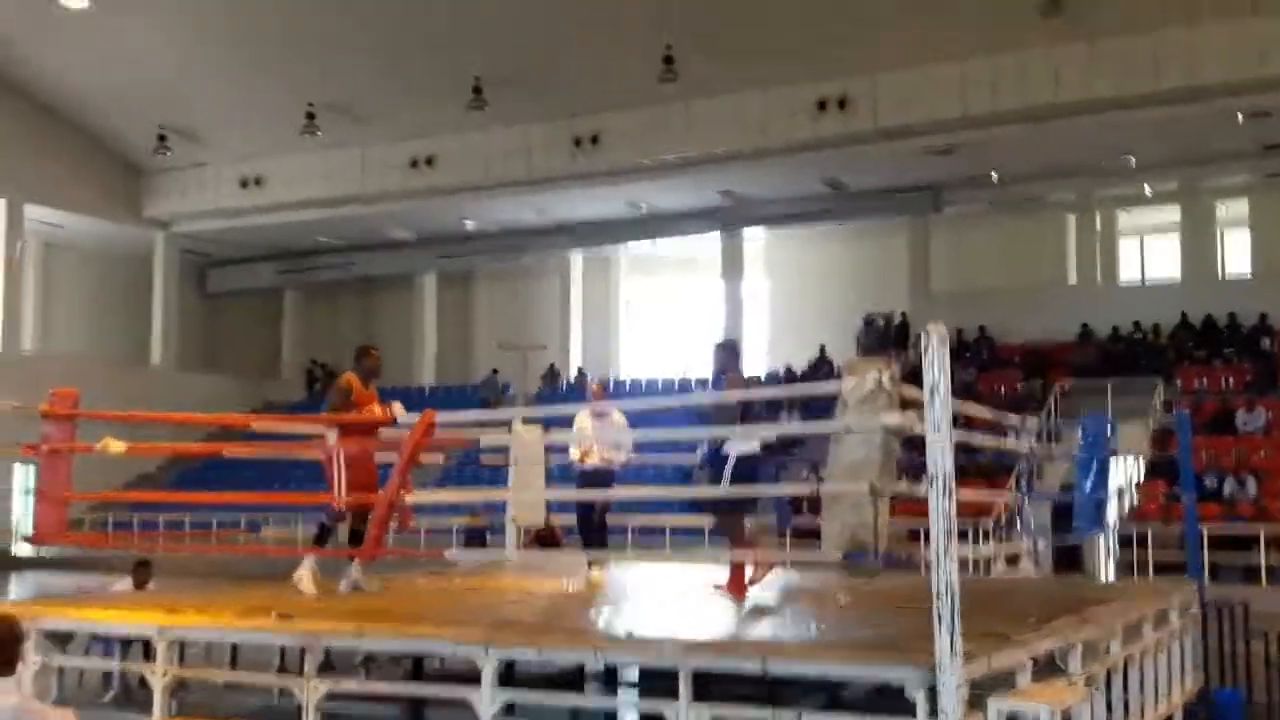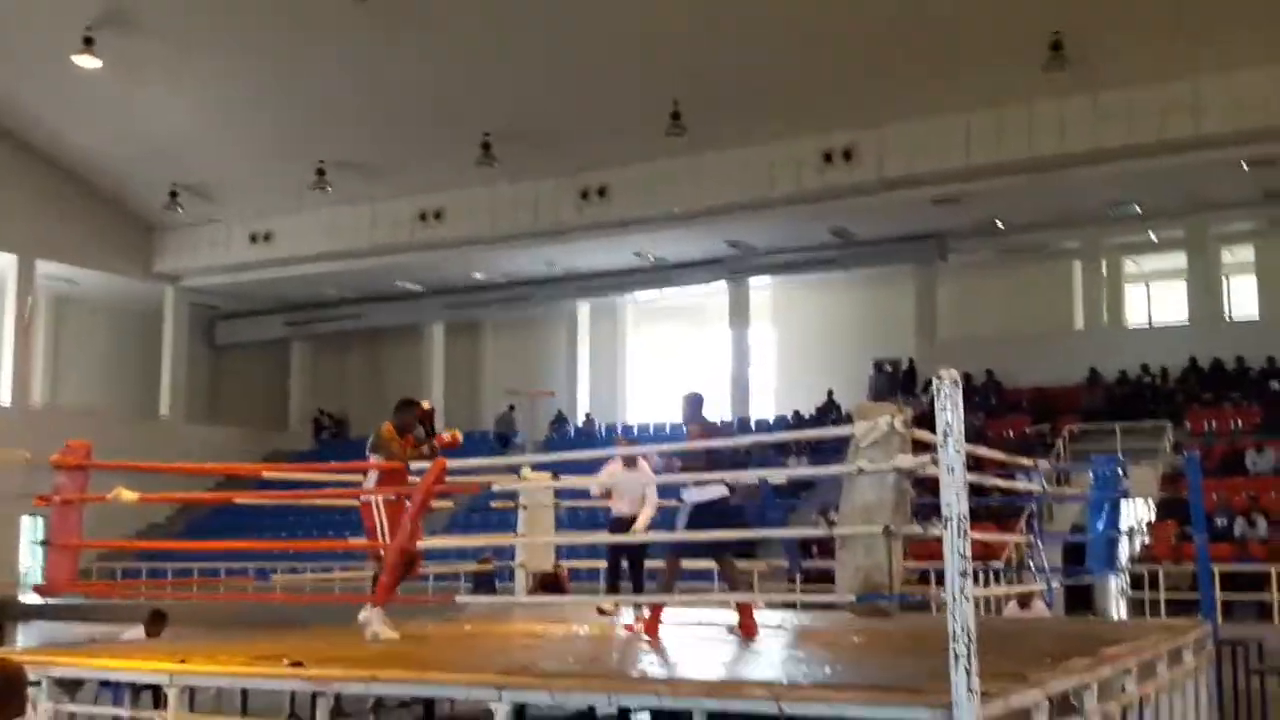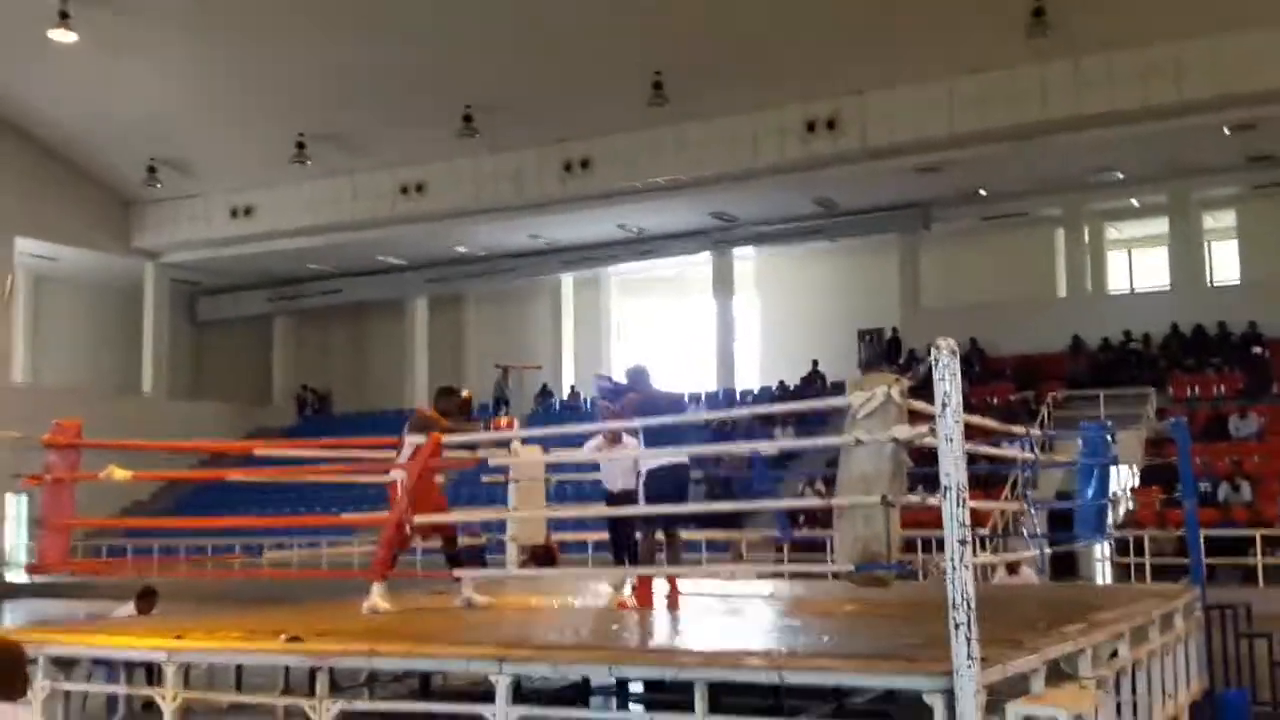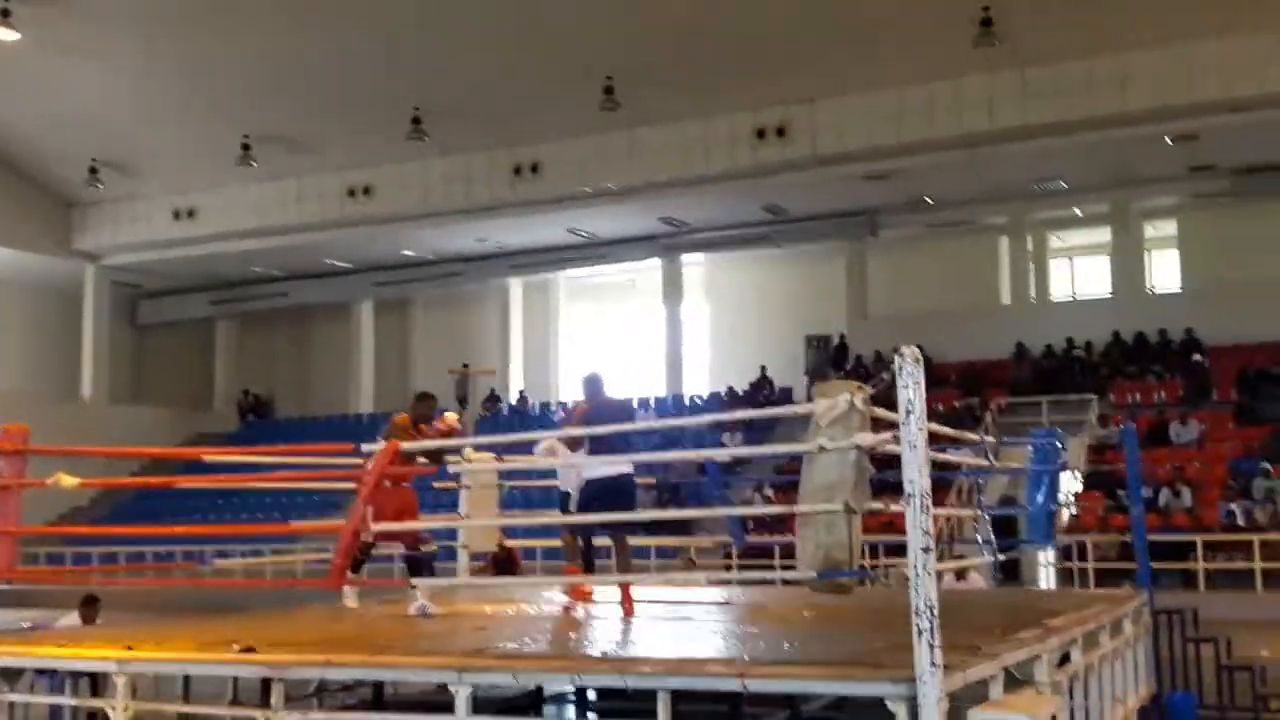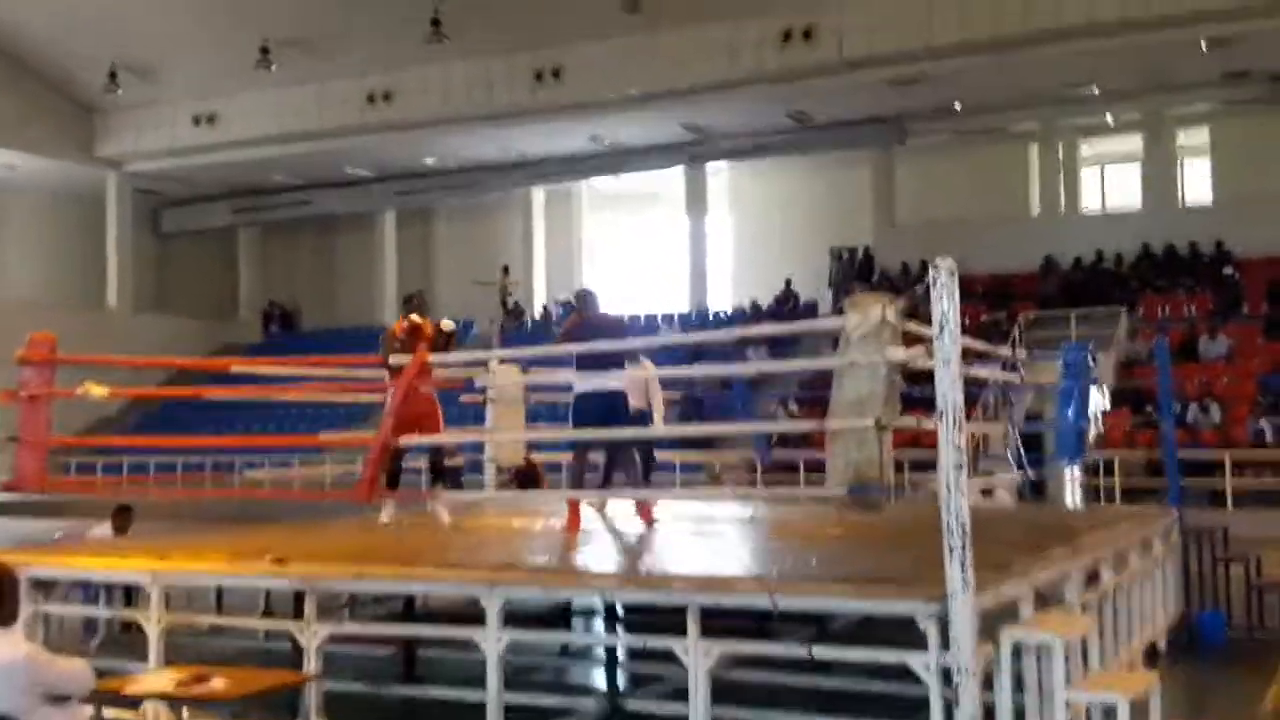
dt=0.5s
person 1, frame 1
left shoulder: (731, 380)
right shoulder: (733, 381)
left elbow: (731, 418)
left wrist: (714, 444)
left hip: (736, 453)
right hip: (743, 452)
left knee: (723, 514)
right knee: (734, 514)
left ankle: (759, 555)
right ankle: (736, 581)
person 1, frame 2
left shoulder: (695, 430)
right shoulder: (711, 428)
left elbow: (698, 465)
left wrist: (674, 465)
right wrist: (682, 463)
left hip: (701, 500)
right hip: (719, 498)
left knee: (673, 558)
right knee: (724, 559)
left ankle: (652, 622)
right ankle: (747, 623)
person 1, frame 3
left shoulder: (634, 400)
right shoulder: (676, 398)
left hip: (656, 467)
right hip: (680, 464)
left knee: (648, 529)
right knee: (671, 528)
person 1, frame 4
left shoulder: (584, 409)
right shoulder: (626, 407)
left elbow: (572, 444)
left wrist: (568, 425)
left hip: (596, 477)
right hip: (624, 475)
left knee: (577, 532)
right knee: (620, 537)
right ankle: (626, 598)
person 1, frame 5
left shoulder: (575, 323)
right shoulder: (617, 323)
right elbow: (626, 353)
left hip: (586, 393)
right hip: (615, 393)
left knee: (580, 452)
right knee: (624, 451)
left ankle: (574, 513)
right ankle: (641, 504)
person 2, frame 1
left shoulder: (372, 389)
right shoulder: (345, 384)
right elbow: (329, 415)
left wrist: (386, 416)
right wrist: (362, 416)
left hip: (364, 452)
right hip: (343, 451)
left knee: (363, 511)
right knee: (339, 509)
left ankle: (353, 573)
right ankle: (307, 568)
person 2, frame 2
left shoulder: (408, 437)
right shoulder: (383, 434)
left elbow: (425, 453)
right elbow: (401, 459)
left wrist: (428, 425)
right wrist: (432, 447)
left hip: (396, 500)
right hip: (378, 500)
left knee: (410, 557)
right knee: (388, 557)
left ankle: (372, 607)
right ankle: (376, 621)
person 2, frame 3
left shoulder: (441, 423)
right shoulder: (425, 418)
right elbow: (453, 430)
left wrist: (467, 412)
left hip: (426, 481)
right hip: (406, 480)
left knee: (449, 532)
right knee: (400, 534)
left ankle: (465, 591)
right ankle: (375, 594)
person 2, frame 4
left shoulder: (425, 430)
right shoulder: (399, 423)
left elbow: (436, 458)
right elbow: (399, 450)
left wrist: (447, 433)
right wrist: (437, 431)
left hip: (403, 488)
right hip: (380, 486)
left knee: (414, 540)
right knee: (369, 539)
left ankle: (421, 600)
right ankle: (351, 585)
person 2, frame 5
left shoulder: (430, 329)
right shoulder: (393, 332)
left elbow: (443, 351)
right elbow: (388, 361)
left wrist: (447, 335)
right wrist: (406, 338)
left hip: (426, 393)
right hip: (400, 395)
left knee: (437, 445)
right knee: (396, 449)
right ankle: (389, 503)
